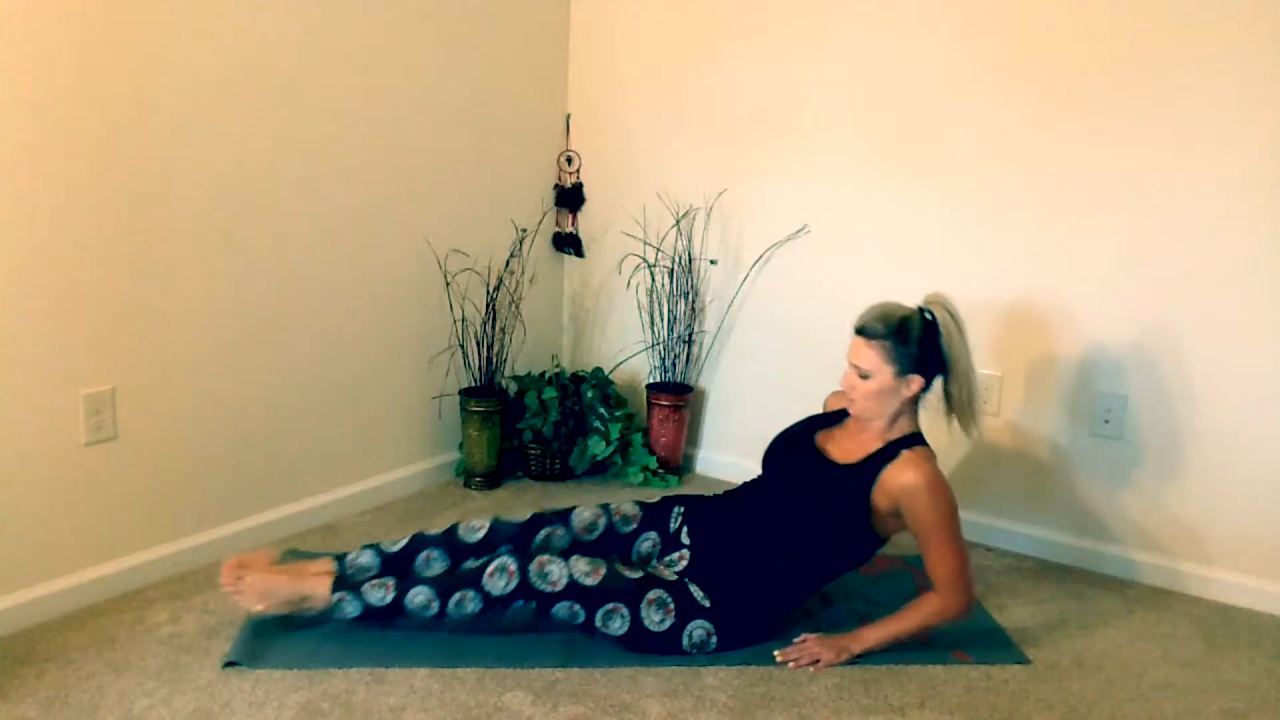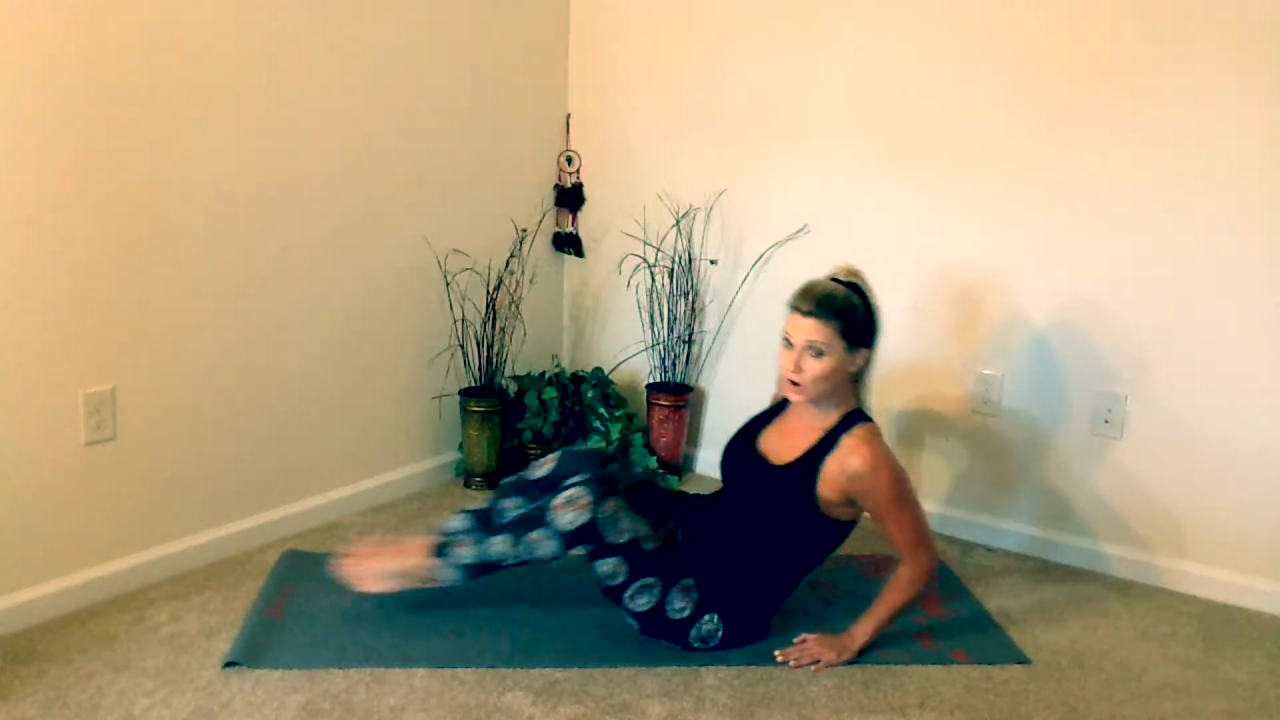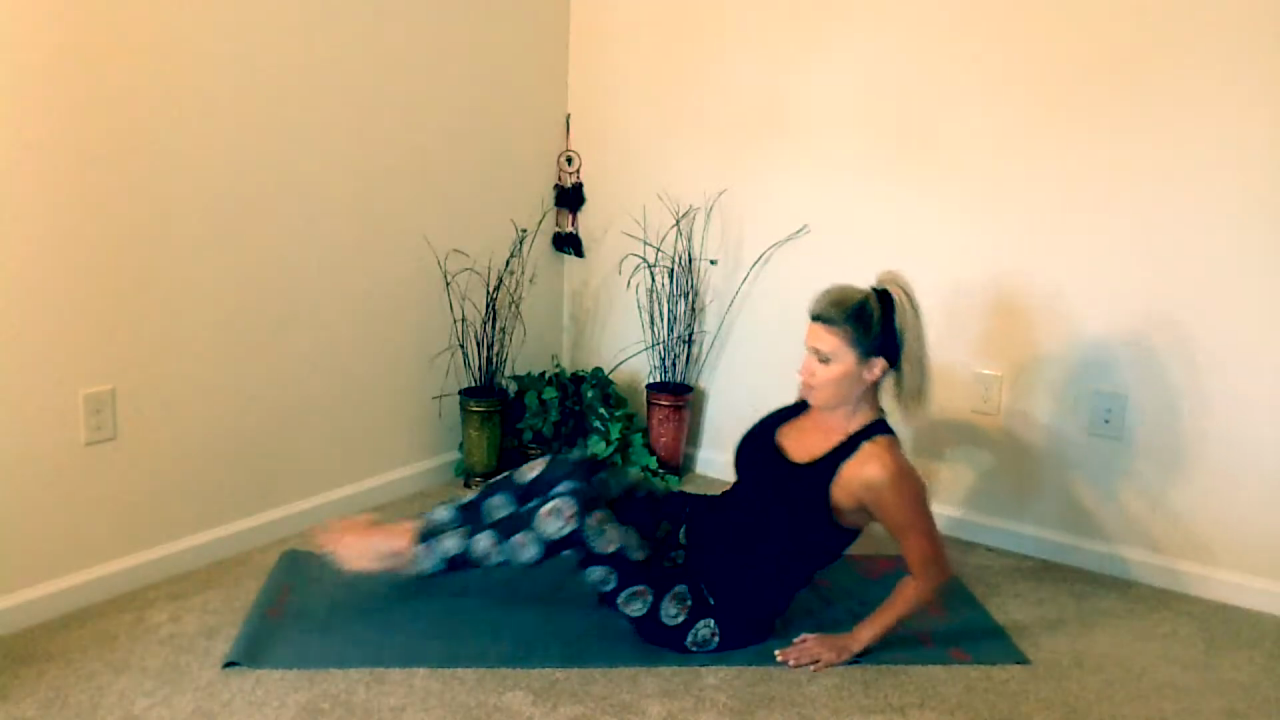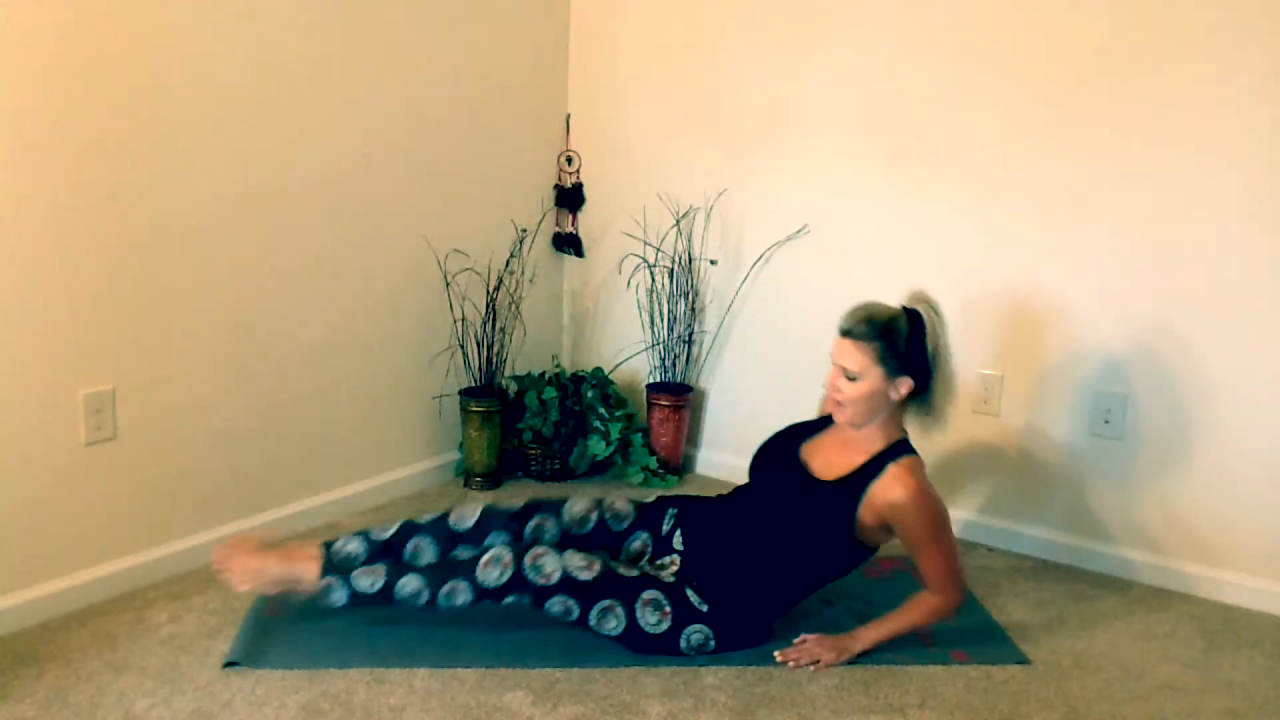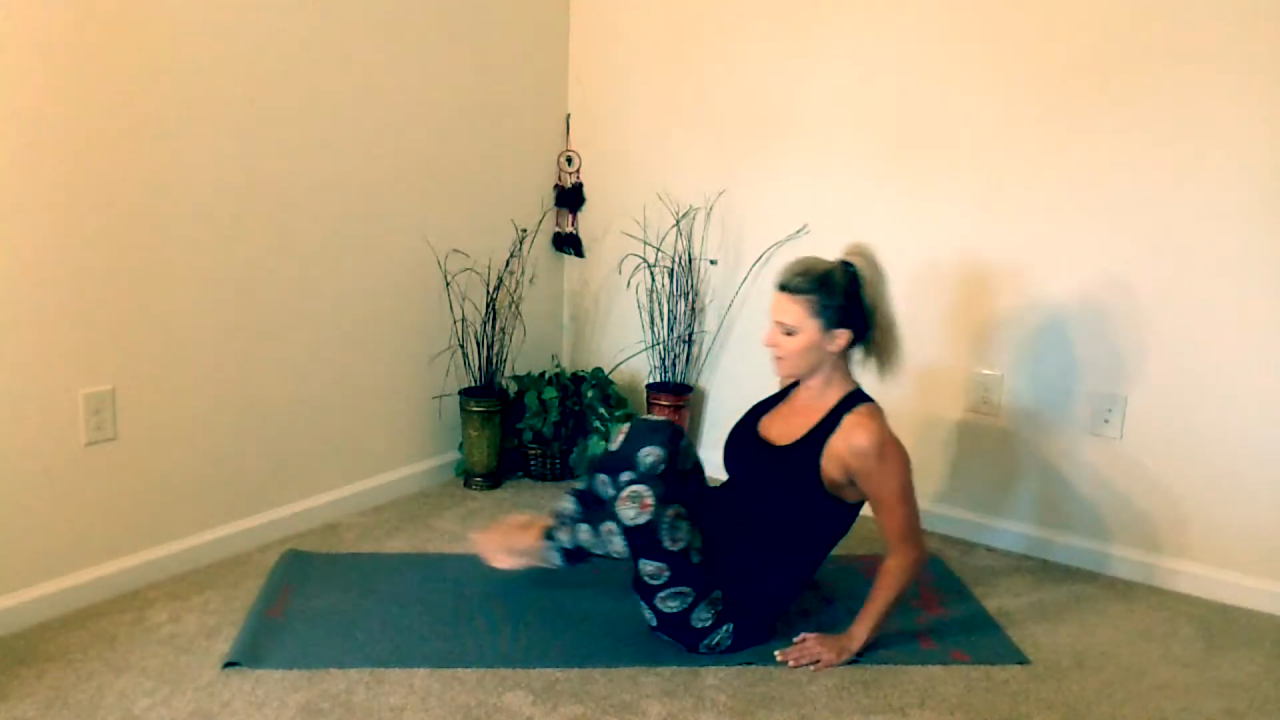
dt=0.7s
person 1, frame 1
left shoulder: (912, 478)
right shoulder: (844, 410)
left elbow: (954, 594)
left wrist: (852, 642)
left hip: (718, 612)
right hip: (691, 531)
left knee: (527, 577)
right knee: (512, 538)
left ankle: (323, 597)
right ankle: (325, 576)
person 1, frame 2
left shoulder: (861, 459)
right shoulder: (795, 396)
left elbow: (920, 561)
left wrist: (850, 641)
left hip: (708, 613)
right hip: (698, 534)
left knee: (584, 495)
right knee: (580, 468)
left ankle: (436, 563)
right ankle: (443, 550)
person 1, frame 3
left shoulder: (879, 470)
right shoulder: (814, 401)
left elbow: (932, 573)
left wrist: (851, 643)
left hip: (708, 615)
right hip: (695, 535)
left knee: (566, 507)
right knee: (565, 474)
left ankle: (423, 550)
right ankle: (425, 534)
person 1, frame 4
left shoulder: (899, 489)
right shoulder: (840, 413)
left elbow: (945, 591)
left wrist: (849, 643)
left hip: (708, 615)
right hip: (685, 532)
left knee: (520, 564)
right knee: (515, 523)
left ankle: (318, 577)
right ankle: (321, 561)
person 1, frame 5
left shoulder: (862, 438)
right shoulder: (802, 387)
left elbow: (906, 551)
left wrist: (851, 641)
left hip: (719, 617)
right hip: (709, 541)
left knee: (642, 482)
right knee: (650, 440)
left ankle: (555, 542)
right ankle: (564, 532)
